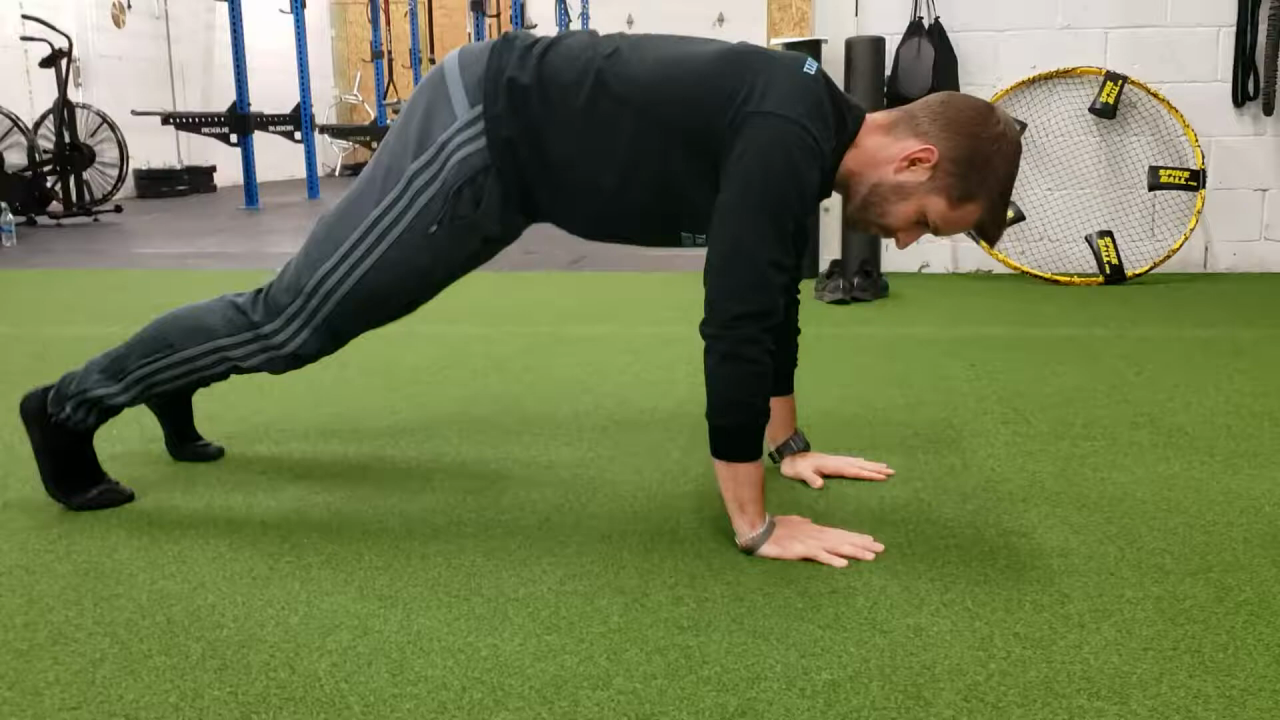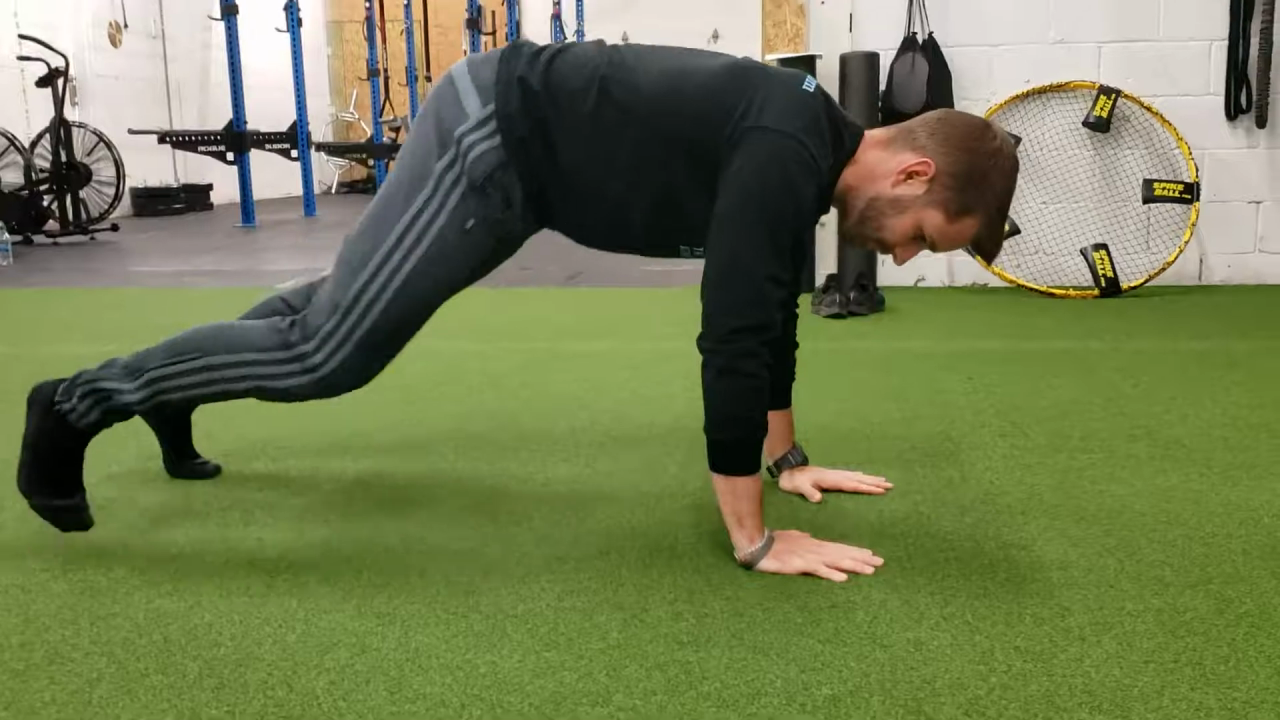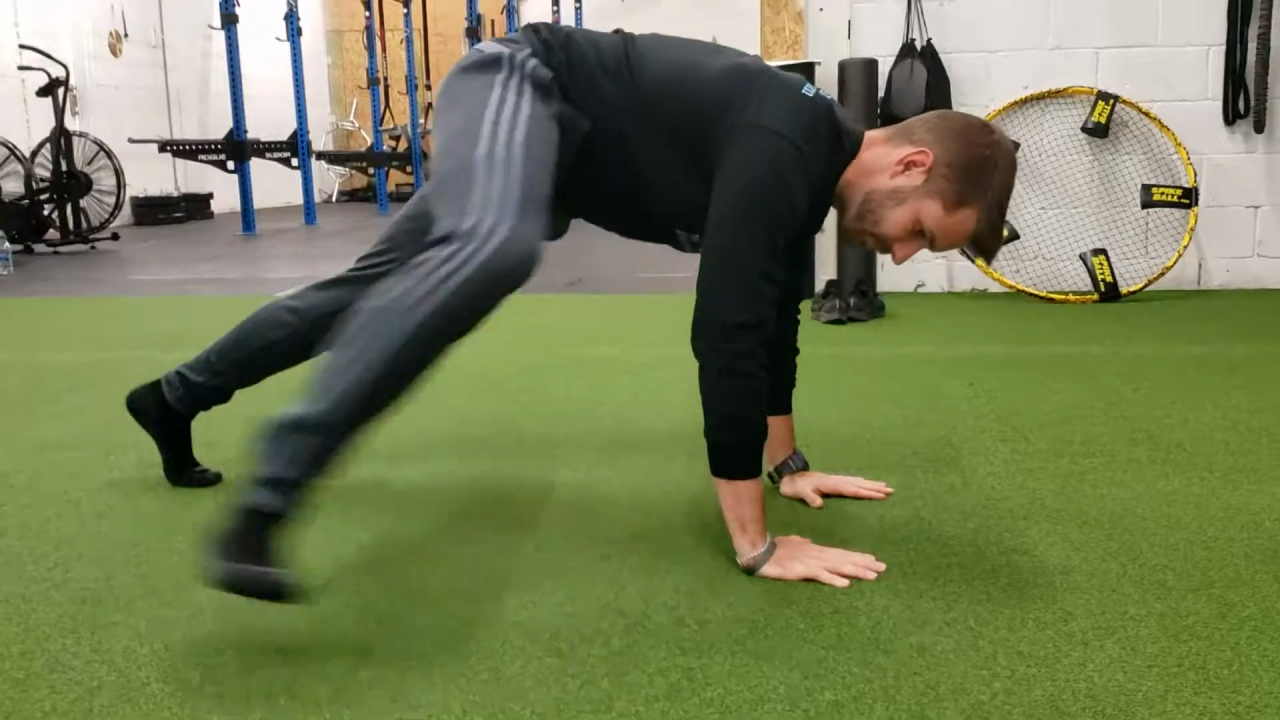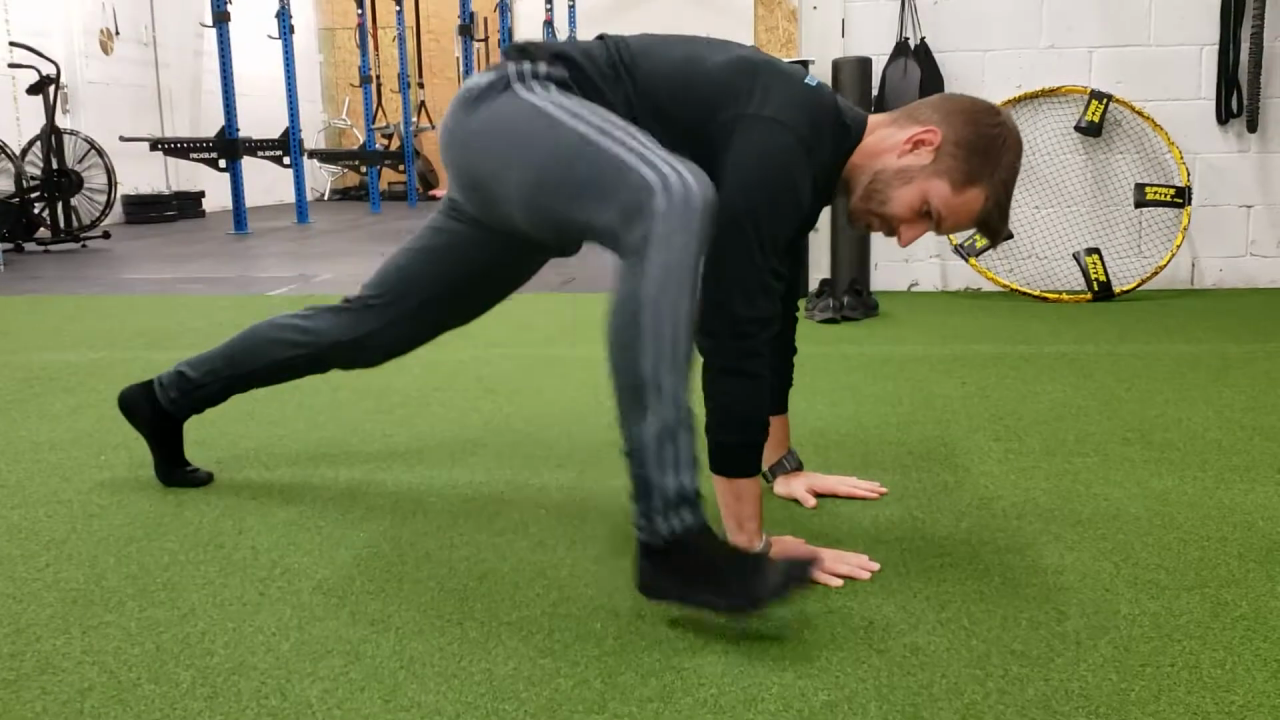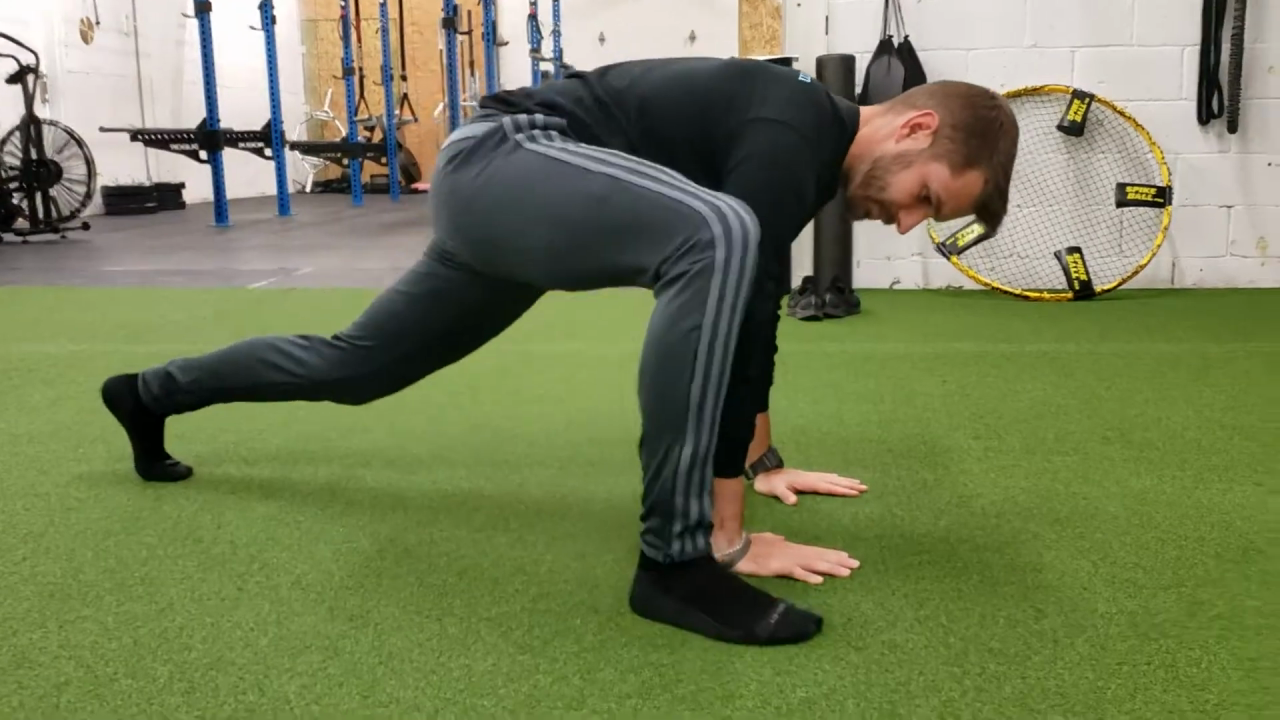
dt=0.2s
person 1, frame 1
left shoulder: (806, 132)
right shoulder: (791, 139)
left elbow: (771, 298)
right elbow: (735, 318)
left wrist: (787, 442)
right wrist: (755, 524)
left hip: (507, 151)
right hip: (479, 131)
left knee: (342, 304)
right knee: (298, 316)
left ankle: (170, 391)
right ankle: (68, 407)
person 1, frame 2
left shoulder: (806, 157)
right shoulder: (789, 152)
left elbow: (771, 310)
right elbow: (733, 332)
left wrist: (786, 457)
right wrist: (753, 538)
left hip: (521, 161)
right hip: (488, 129)
left knee: (354, 309)
right knee: (331, 345)
left ankle: (172, 408)
right ankle: (77, 404)
person 1, frame 3
left shoulder: (812, 163)
right shoulder: (782, 151)
left elbow: (773, 315)
right elbow: (728, 333)
left wrist: (788, 462)
right wrist: (754, 545)
left hip: (550, 130)
right hip: (512, 83)
left knee: (374, 290)
right knee: (487, 252)
left ankle: (173, 398)
right ankle: (268, 492)
person 1, frame 4
left shoulder: (809, 155)
right shoulder: (786, 138)
left elbow: (762, 304)
right elbow: (737, 317)
left wrist: (773, 461)
right wrist: (743, 525)
left hip: (529, 153)
right hip: (512, 107)
left knee: (372, 326)
right knee: (675, 202)
left ankle: (166, 401)
right ankle: (672, 534)
person 1, frame 5
left shoulder: (802, 136)
right shoulder: (789, 135)
left elbow: (751, 307)
right elbow: (733, 296)
left wrist: (762, 460)
right wrist: (728, 538)
left hip: (509, 199)
right hip: (501, 160)
left knee: (355, 366)
right knee: (717, 234)
left ankle: (150, 395)
right ankle: (675, 561)
